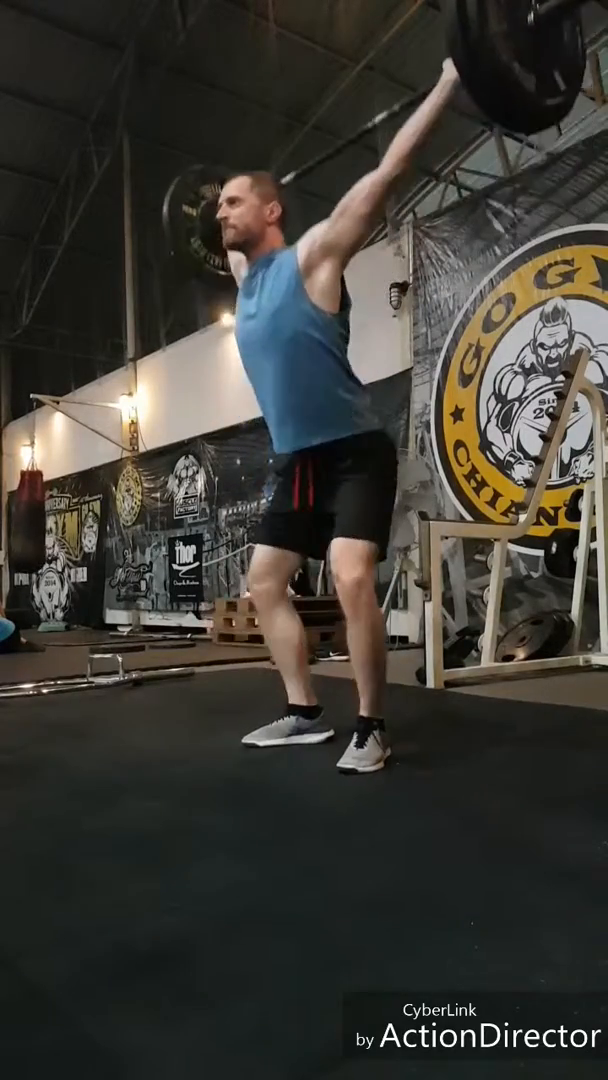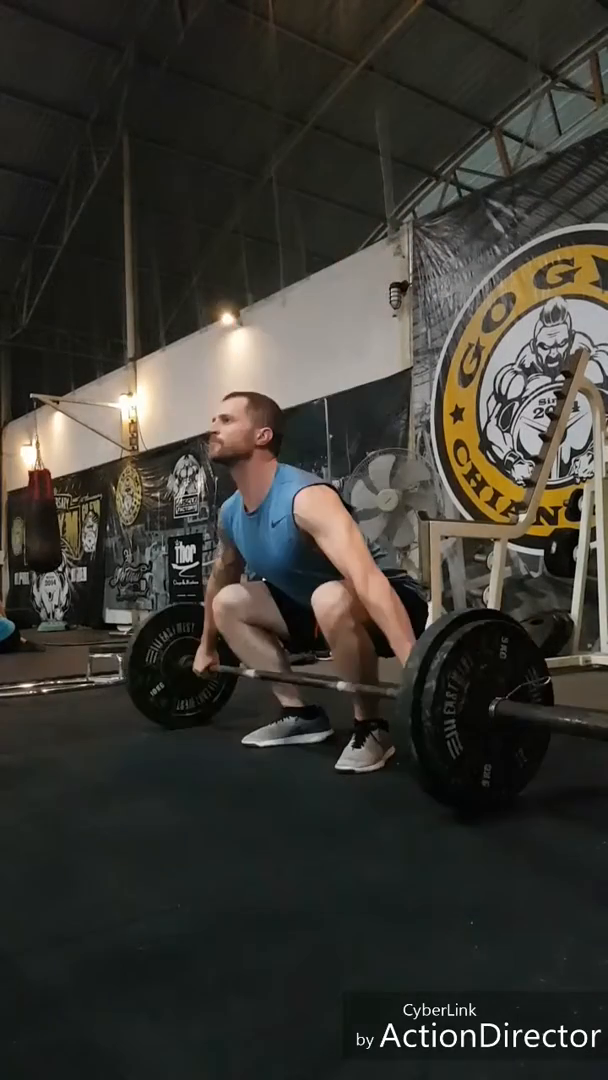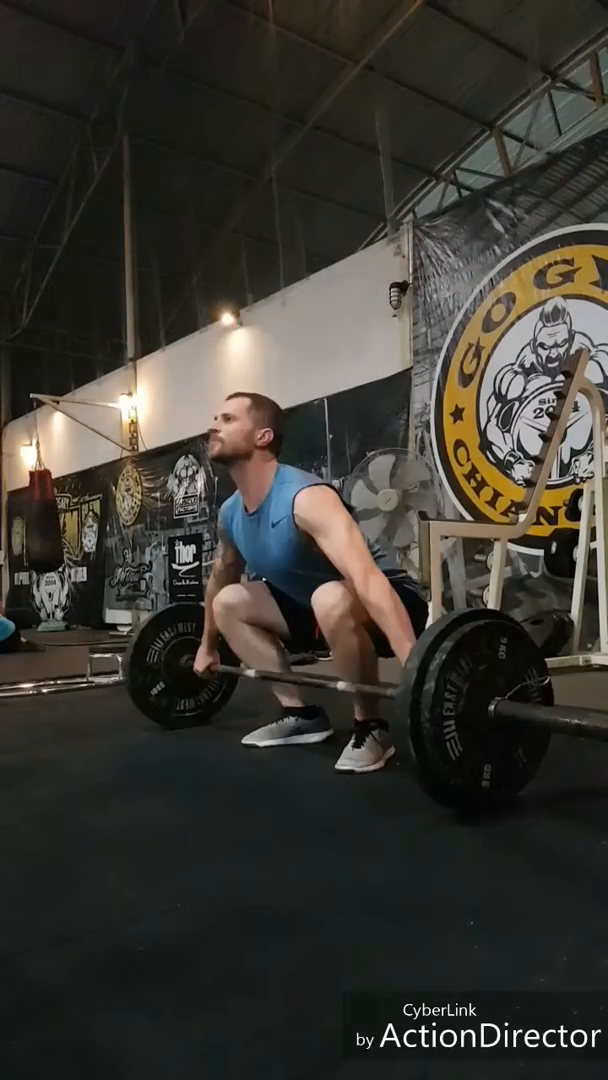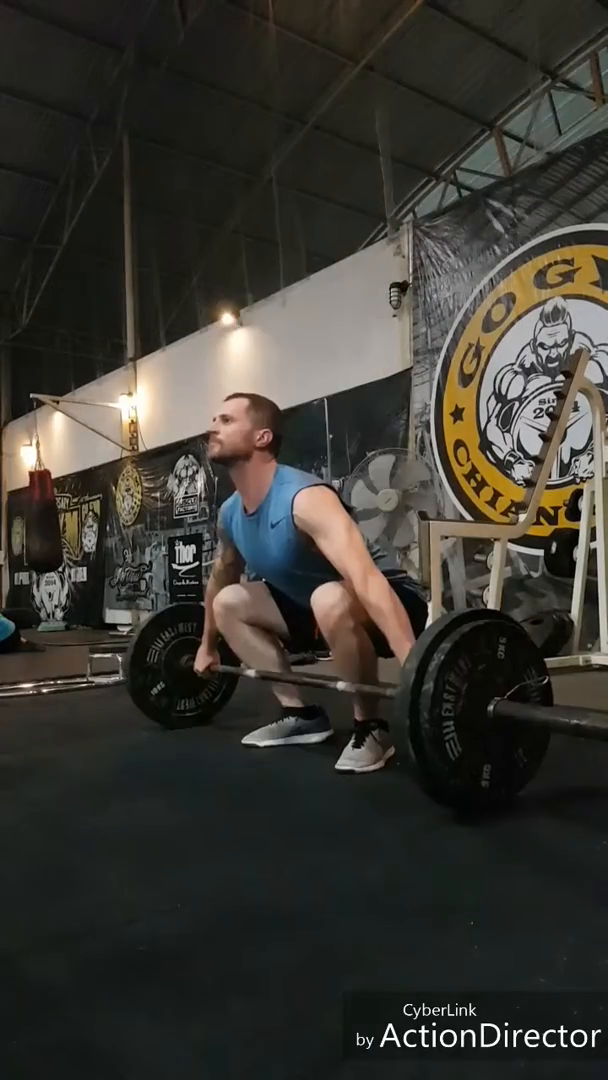
dt=0.2s
person 1, frame 1
left shoulder: (311, 257)
right shoulder: (248, 277)
left elbow: (385, 174)
left wrist: (447, 86)
left hip: (354, 452)
right hip: (295, 461)
left knee: (351, 580)
right knee: (264, 587)
left ankle: (370, 728)
right ankle: (303, 712)
person 1, frame 2
left shoulder: (303, 496)
right shoulder: (232, 510)
left elbow: (366, 576)
right elbow: (219, 579)
right wrist: (206, 646)
left hip: (388, 601)
left knee: (332, 600)
right knee: (230, 604)
left ankle: (371, 728)
right ankle: (299, 713)
person 1, frame 3
left shoulder: (305, 499)
right shoulder: (231, 513)
left elbow: (367, 579)
right elbow: (220, 579)
right wrist: (207, 646)
left hip: (385, 604)
left knee: (333, 601)
right knee: (228, 604)
left ankle: (371, 728)
right ankle: (300, 713)
person 1, frame 4
left shoulder: (305, 499)
right shoulder: (231, 513)
left elbow: (366, 581)
right elbow: (220, 579)
right wrist: (207, 646)
left hip: (386, 605)
left knee: (332, 602)
right knee: (229, 604)
left ankle: (371, 728)
right ankle: (300, 713)
